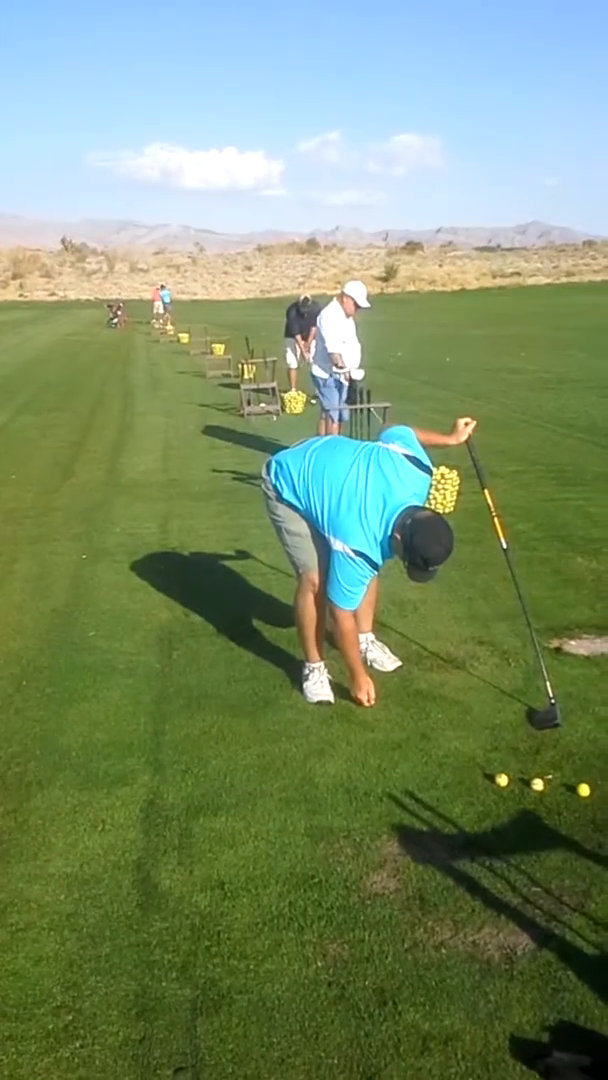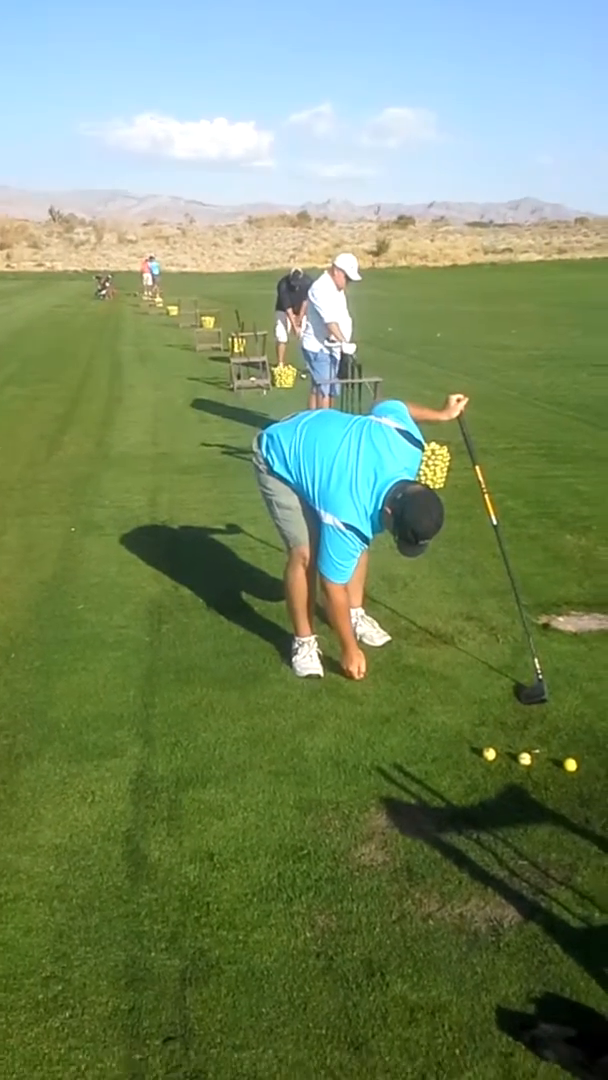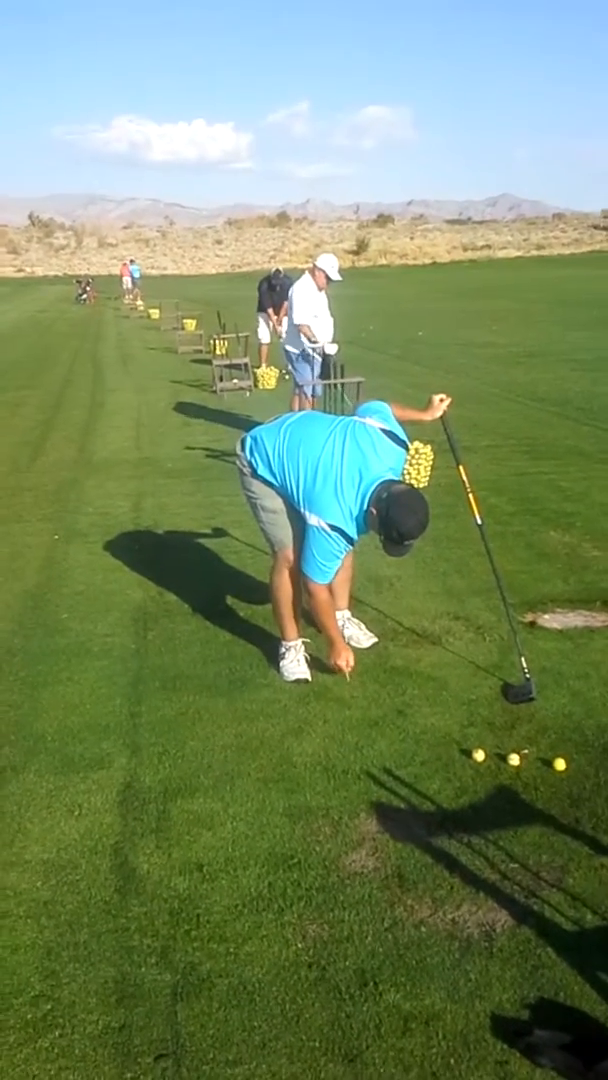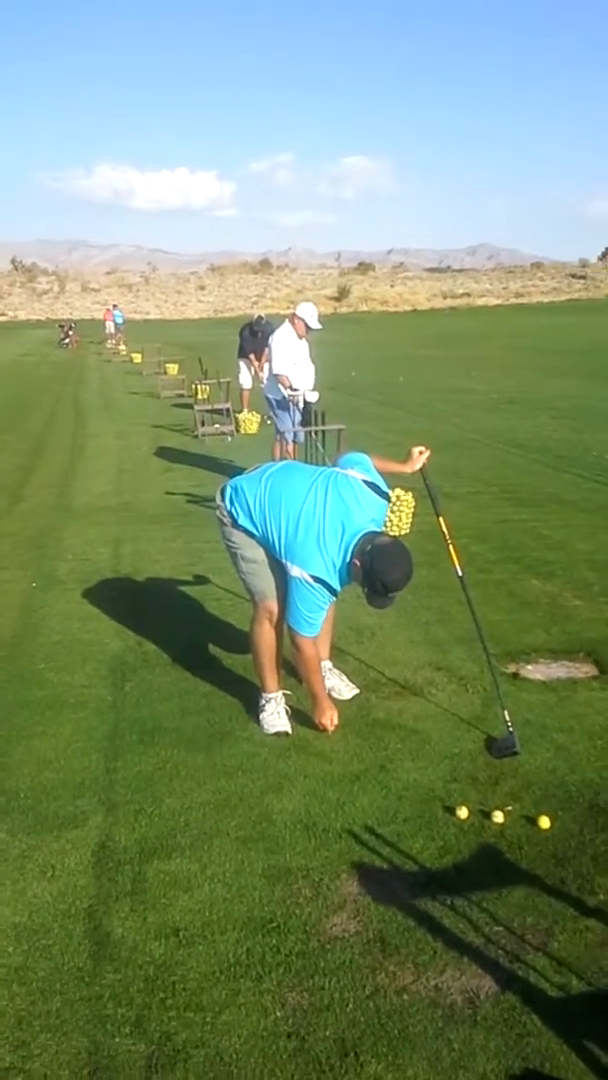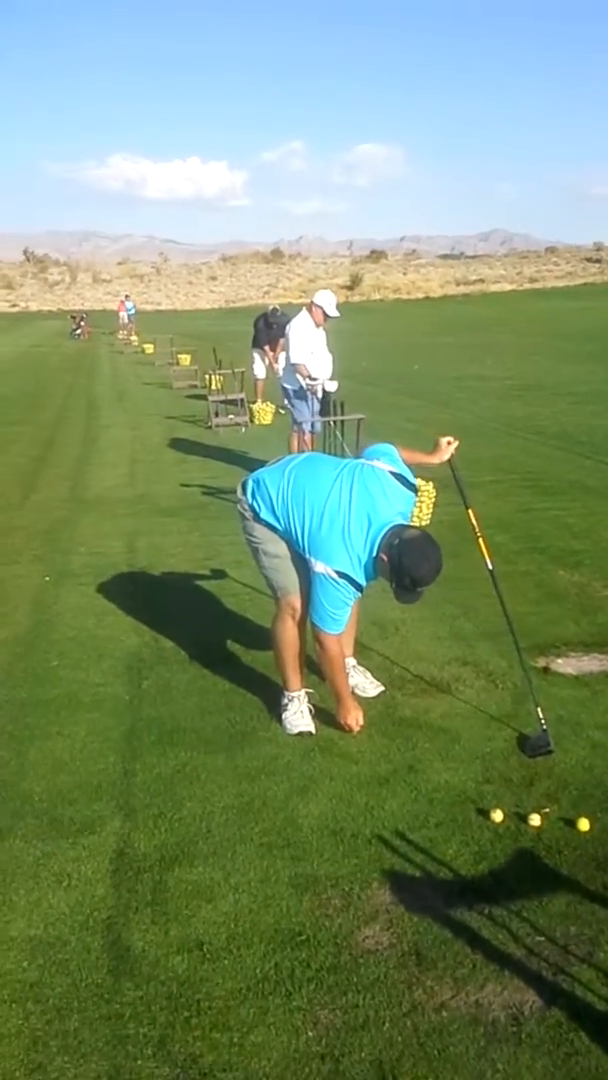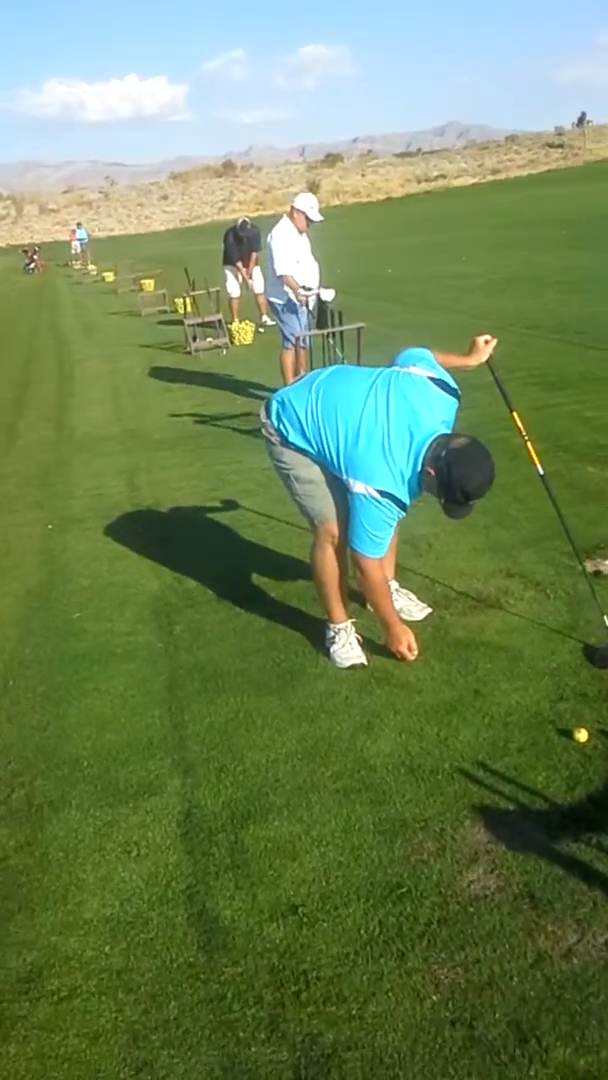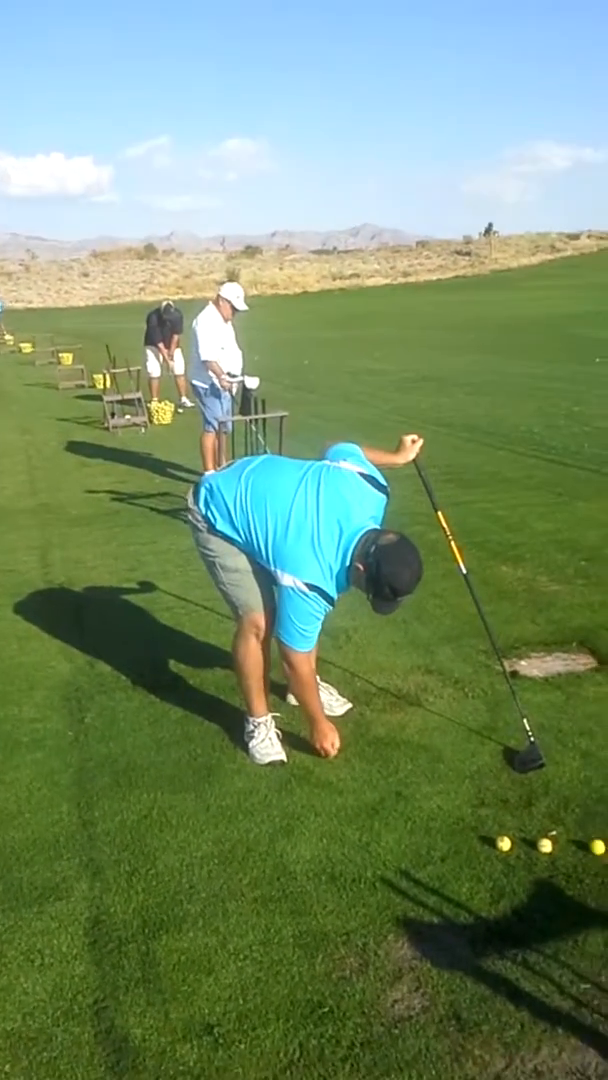
dt=0.5s
person 1, frame 1
left shoulder: (418, 472)
right shoulder: (358, 546)
left elbow: (397, 432)
right elbow: (342, 613)
left wrist: (451, 438)
right wrist: (358, 676)
left hip: (322, 458)
right hip: (286, 486)
left knee: (367, 569)
right knee: (315, 579)
left ankle: (365, 640)
right ankle: (313, 667)
person 1, frame 2
left shoulder: (409, 447)
right shoulder: (348, 519)
left elbow: (388, 407)
right elbow: (333, 586)
left wrist: (442, 414)
right wrist: (349, 649)
left hip: (315, 432)
right hip: (278, 459)
left knee: (357, 543)
right knee: (305, 552)
left ankle: (355, 614)
right ankle: (303, 641)
person 1, frame 3
left shoulder: (394, 447)
right shoulder: (332, 520)
left elbow: (373, 407)
right elbow: (316, 587)
left wrist: (425, 414)
right wrist: (337, 645)
right hip: (262, 463)
left knee: (343, 545)
right knee: (290, 556)
left ankle: (341, 616)
right ankle: (290, 645)
person 1, frame 4
left shoulder: (376, 498)
right shoulder: (316, 571)
left elbow: (353, 459)
right elbow: (302, 641)
left wrist: (405, 466)
right wrist: (321, 702)
right hip: (241, 510)
left knee: (324, 598)
right knee: (271, 607)
left ankle: (323, 668)
right ankle: (270, 698)
person 1, frame 5
left shoulder: (402, 489)
right shoulder: (340, 566)
left elbow: (379, 450)
right elbow: (327, 639)
left wrist: (432, 457)
right wrist: (345, 703)
right hip: (263, 506)
left knee: (348, 593)
right knee: (294, 604)
left ankle: (347, 665)
right ankle: (293, 697)
person 1, frame 6
left shoulder: (443, 395)
right shoulder: (383, 485)
left elbow: (413, 356)
right elbow: (366, 563)
left wrist: (469, 359)
right wrist: (394, 629)
right hip: (290, 428)
right knee: (333, 529)
left ankle: (389, 588)
right ankle: (338, 627)
person 1, frame 7
left shoulder: (373, 491)
right shoulder: (311, 578)
left elbow: (342, 450)
right elbow: (294, 658)
left wrist: (397, 456)
right wrist: (319, 724)
right hip: (217, 515)
right knee: (258, 621)
left ankle: (309, 685)
right ankle: (258, 722)
